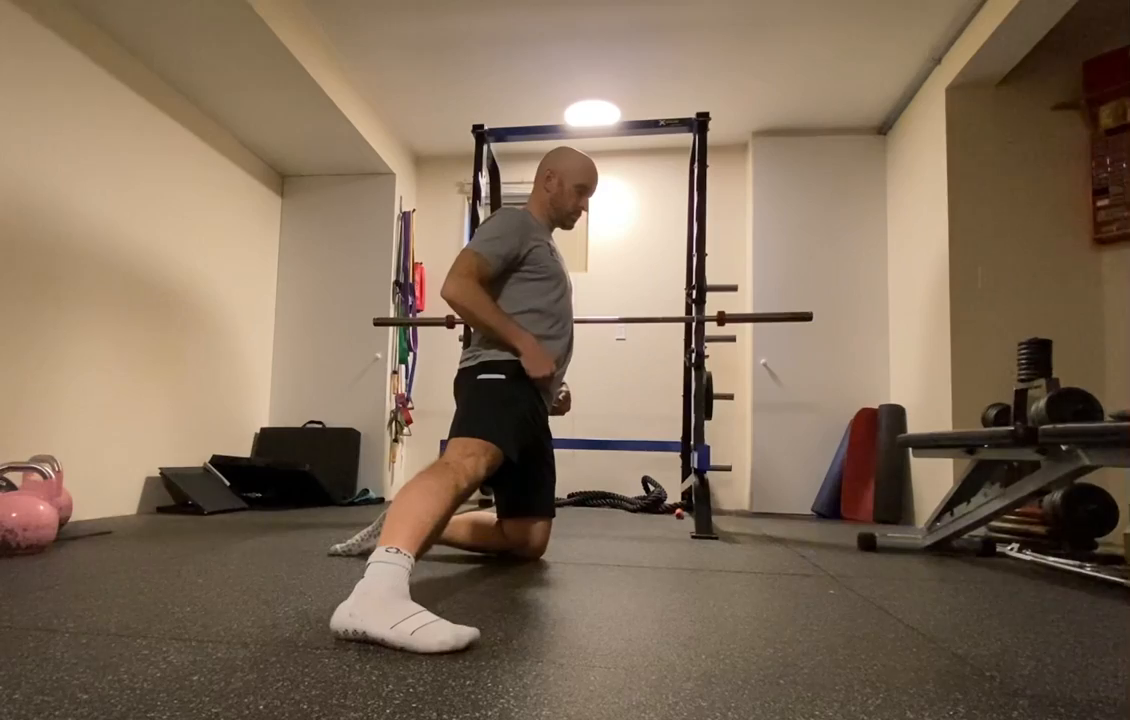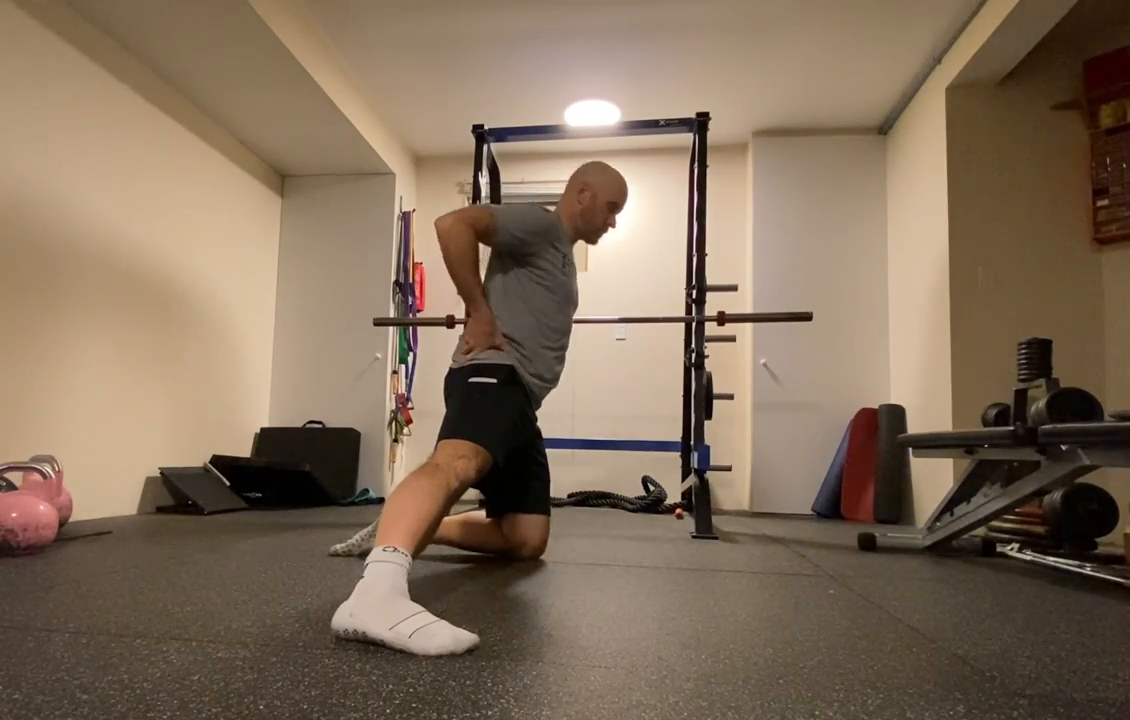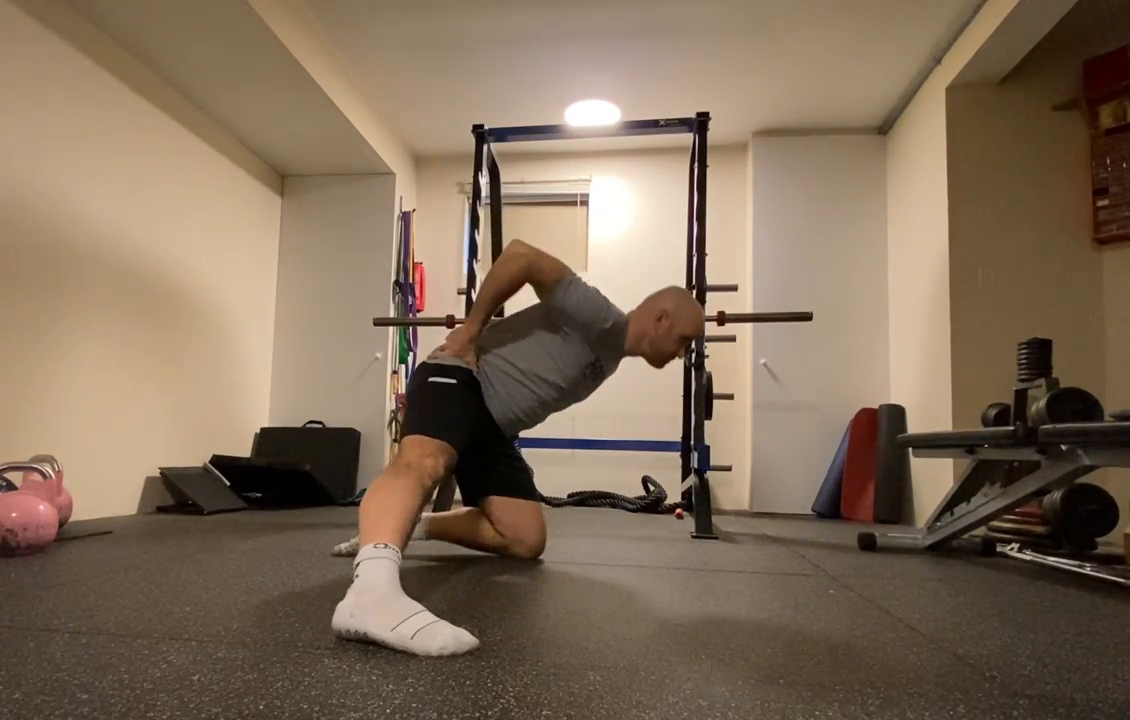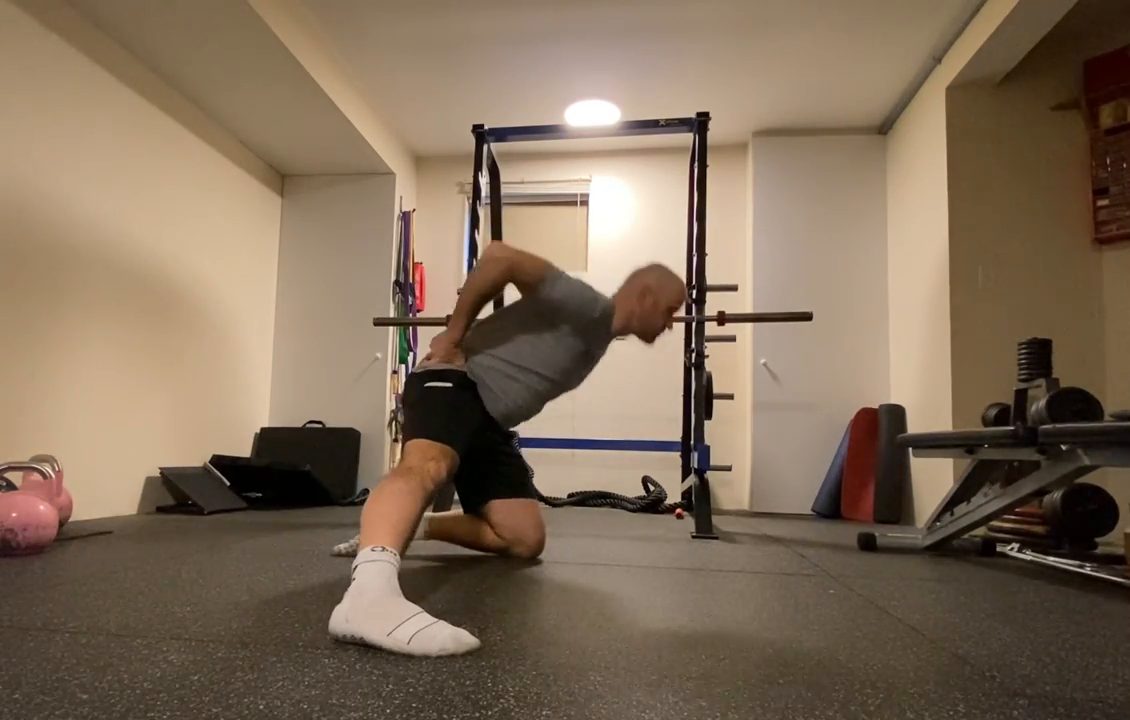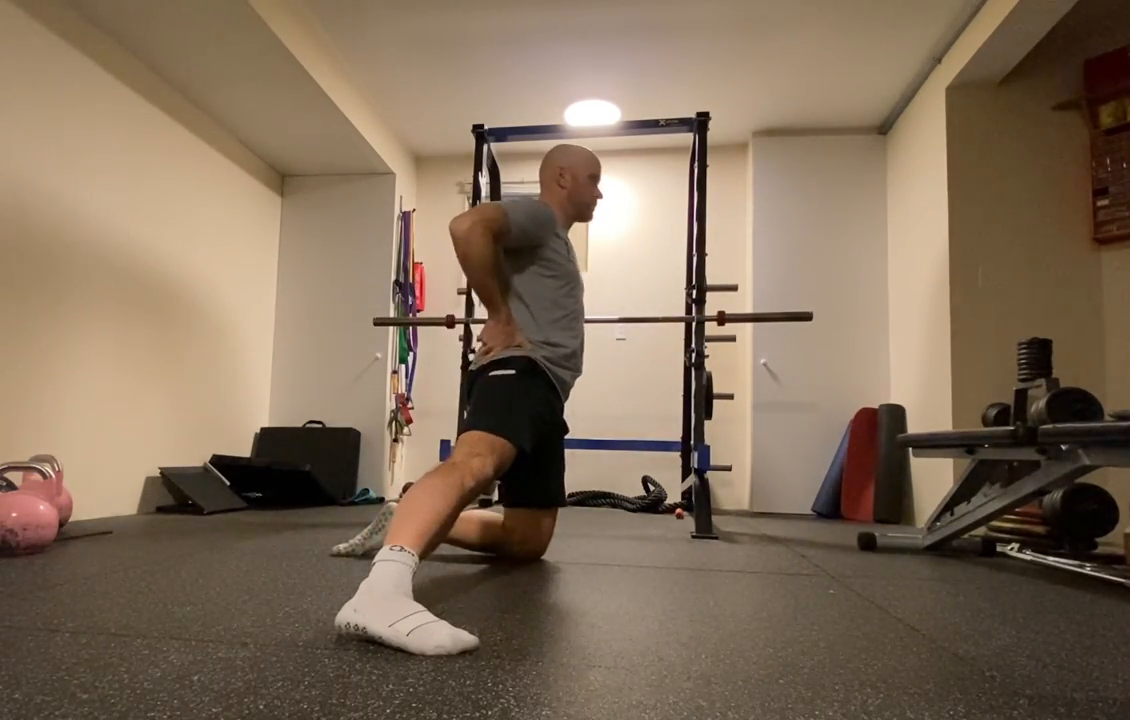
dt=1s
person 1, frame 1
left shoulder: (544, 245)
right shoulder: (514, 225)
right elbow: (457, 286)
left wrist: (552, 385)
right wrist: (525, 345)
left hip: (529, 396)
right hip: (502, 377)
left knee: (527, 541)
right knee: (466, 463)
left ankle: (409, 530)
right ankle: (378, 588)
person 1, frame 2
left shoulder: (560, 252)
right shoulder: (539, 223)
right elbow: (452, 224)
right wrist: (479, 312)
left hip: (520, 397)
right hip: (495, 377)
left knee: (526, 542)
right knee: (456, 464)
left ankle: (408, 530)
right ankle: (377, 589)
person 1, frame 3
left shoulder: (611, 352)
right shoulder: (599, 318)
right elbow: (520, 254)
right wrist: (471, 329)
left hip: (492, 421)
right hip: (459, 382)
left knee: (525, 540)
right knee: (422, 463)
left ankle: (407, 526)
right ankle: (372, 588)
person 1, frame 4
left shoulder: (599, 336)
right shoulder: (589, 306)
right elbow: (501, 255)
right wrist: (454, 335)
left hip: (490, 420)
right hip: (455, 385)
left knee: (524, 539)
right knee: (424, 467)
left ankle: (410, 526)
right ankle: (368, 592)
person 1, frame 5
left shoulder: (554, 239)
right shoulder: (536, 216)
right elbow: (466, 226)
right wrist: (500, 316)
left hip: (545, 393)
right hip: (519, 372)
left knee: (527, 543)
right knee: (474, 464)
left ankle: (403, 525)
right ankle: (382, 588)
